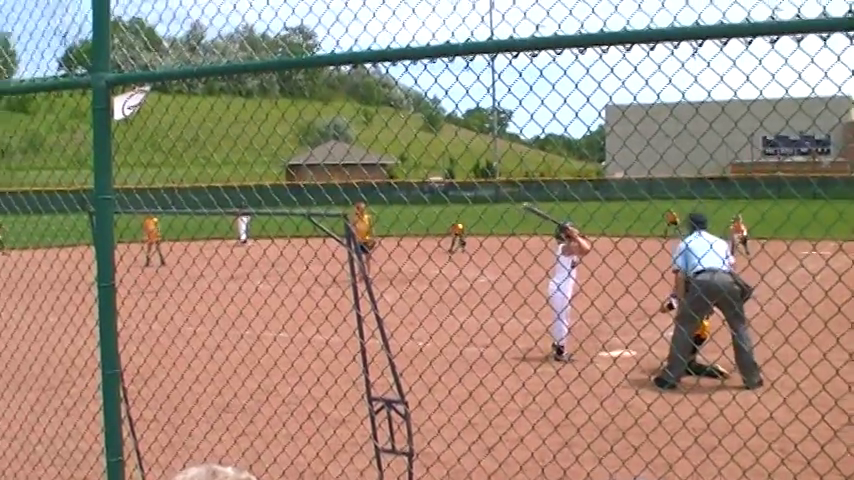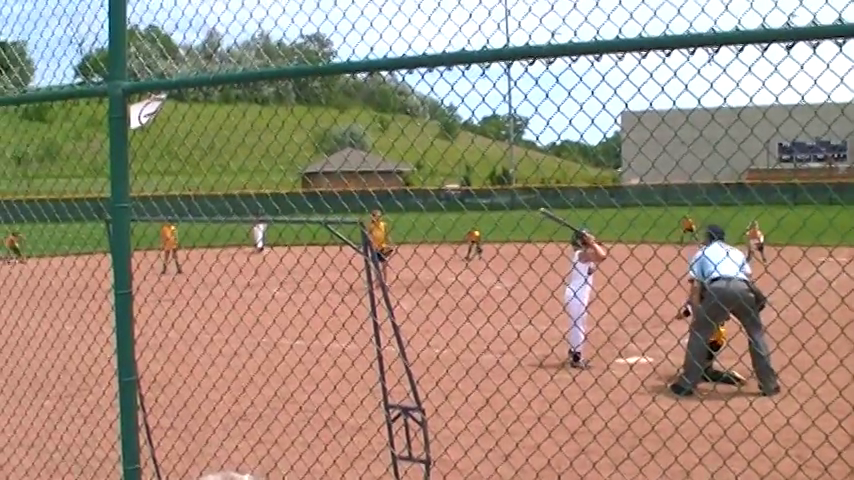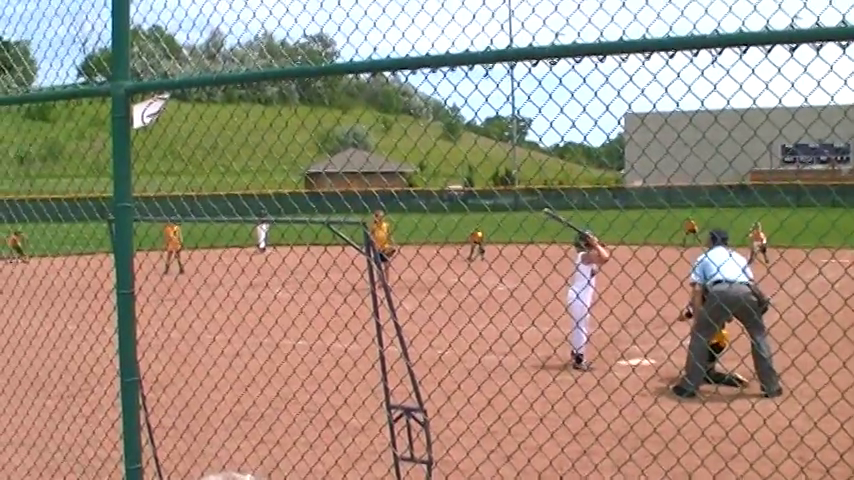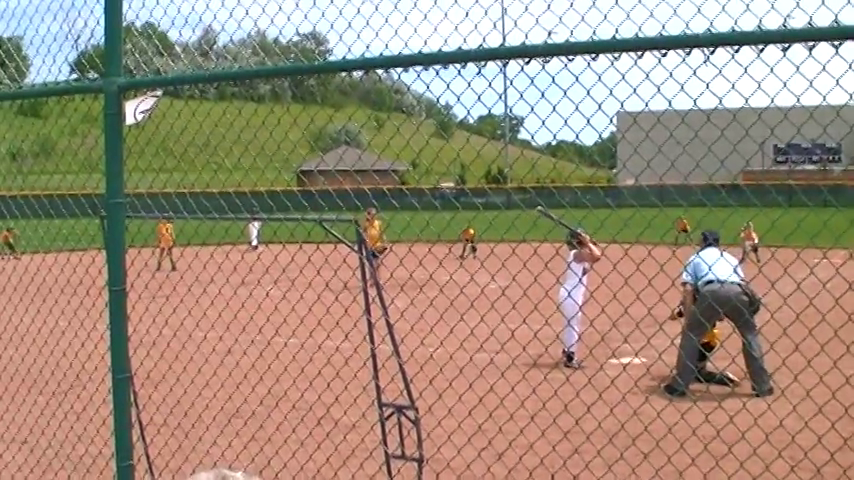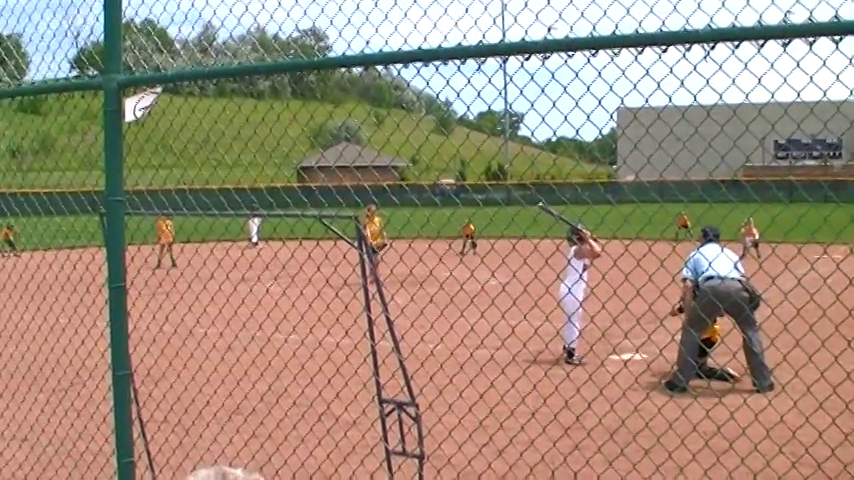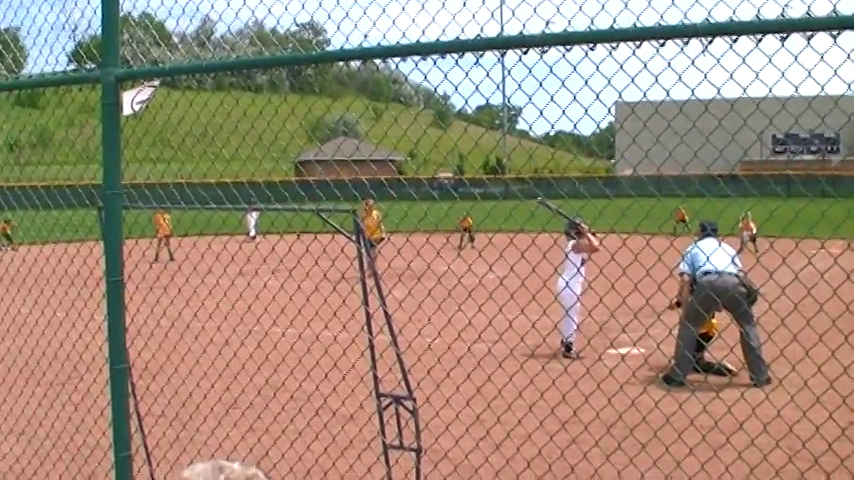
dt=0.1s
person 1, frame 1
left shoulder: (685, 243)
right shoulder: (720, 241)
left elbow: (680, 277)
right elbow: (731, 266)
left wrist: (681, 306)
left hip: (701, 282)
right hip: (727, 281)
left knee: (683, 327)
right knee: (740, 327)
left ankle: (669, 377)
right ankle: (752, 378)
person 1, frame 2
left shoulder: (701, 254)
right shoulder: (737, 252)
left elbow: (695, 287)
right elbow: (748, 277)
left wrist: (696, 316)
left hip: (717, 290)
right hip: (743, 289)
left knee: (698, 333)
right knee: (756, 333)
left ankle: (686, 384)
right ankle: (769, 384)
person 1, frame 3
left shoulder: (704, 258)
right shoulder: (739, 257)
left elbow: (697, 290)
right elbow: (750, 281)
left wrist: (697, 319)
left hip: (719, 293)
right hip: (745, 292)
left knee: (699, 335)
right knee: (759, 335)
left ankle: (688, 386)
right ankle: (771, 386)
person 1, frame 4
left shoulder: (695, 258)
right shoulder: (730, 258)
left elbow: (688, 290)
right elbow: (742, 282)
left wrist: (687, 320)
left hip: (711, 293)
right hip: (736, 292)
left knee: (690, 334)
right knee: (750, 334)
left ankle: (679, 385)
right ankle: (763, 386)
person 1, frame 5
left shoulder: (696, 254)
right shoulder: (731, 254)
left elbow: (688, 286)
right elbow: (742, 278)
left wrist: (688, 316)
left hip: (711, 289)
right hip: (736, 288)
left knee: (690, 330)
right knee: (751, 330)
left ankle: (680, 381)
right ankle: (763, 381)
person 1, frame 6
left shoulder: (693, 248)
right shoulder: (728, 248)
left elbow: (685, 281)
right elbow: (740, 273)
left wrist: (685, 310)
left hip: (708, 283)
right hip: (734, 283)
left knee: (688, 324)
right knee: (748, 325)
left ankle: (677, 375)
right ankle: (761, 376)
person 2, frame 1
left shoulder: (569, 248)
right shoulder: (566, 247)
left elbow: (587, 247)
right elbow: (585, 249)
left wrist: (579, 237)
right wrist: (575, 237)
left hip: (561, 289)
right hip: (560, 289)
left knee: (560, 319)
right knee: (562, 320)
left ankle: (557, 347)
right ankle: (559, 352)
person 2, frame 2
left shoulder: (586, 255)
right shoulder: (582, 254)
left elbow: (602, 255)
right elbow: (602, 256)
left wrist: (595, 243)
right wrist: (592, 243)
left hip: (578, 295)
right hip: (576, 296)
left knee: (576, 326)
right knee: (579, 327)
left ankle: (574, 353)
right ankle: (576, 358)
person 2, frame 3
left shoulder: (589, 256)
right shoulder: (585, 255)
left elbow: (606, 256)
right elbow: (605, 257)
left wrist: (598, 245)
right wrist: (595, 245)
left hip: (580, 297)
right hip: (579, 298)
left knee: (579, 327)
right knee: (581, 329)
left ankle: (576, 355)
right ankle: (578, 360)
person 2, frame 4
left shoulder: (580, 255)
right shoulder: (577, 254)
left elbow: (598, 255)
right elbow: (596, 256)
left wrist: (591, 243)
right wrist: (588, 243)
left hip: (572, 295)
right hip: (571, 296)
left knee: (571, 326)
right knee: (573, 327)
left ankle: (567, 354)
right ankle: (569, 358)
person 2, frame 5
left shoulder: (580, 251)
right shoulder: (578, 250)
left elbow: (598, 251)
right elbow: (597, 252)
left wrist: (592, 239)
right wrist: (588, 240)
left hip: (572, 291)
right hip: (571, 292)
left knee: (571, 322)
right knee: (574, 323)
left ankle: (568, 350)
right ankle: (570, 354)
person 2, frame 6
left shoulder: (576, 245)
right shoulder: (576, 244)
left elbow: (596, 246)
right elbow: (595, 247)
left wrist: (590, 234)
right wrist: (586, 234)
left hip: (569, 286)
right hip: (570, 286)
left knee: (569, 316)
right knee: (572, 317)
left ankle: (565, 344)
right ankle: (568, 348)
